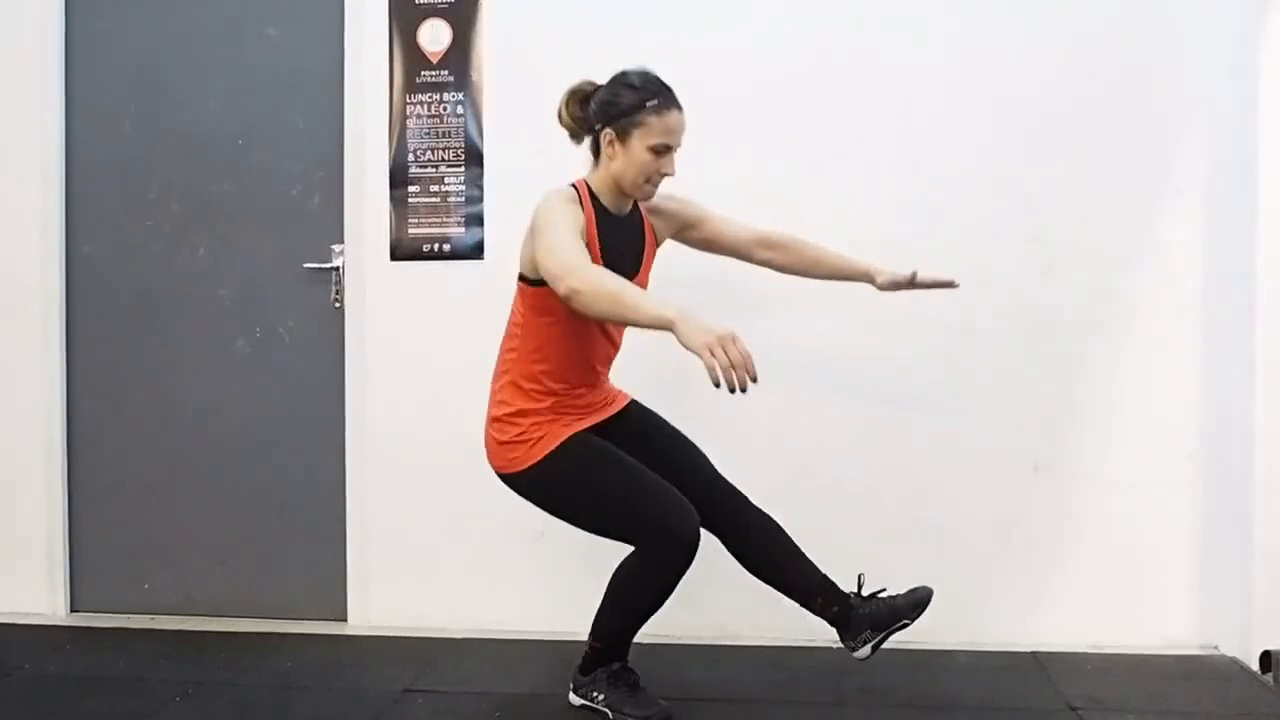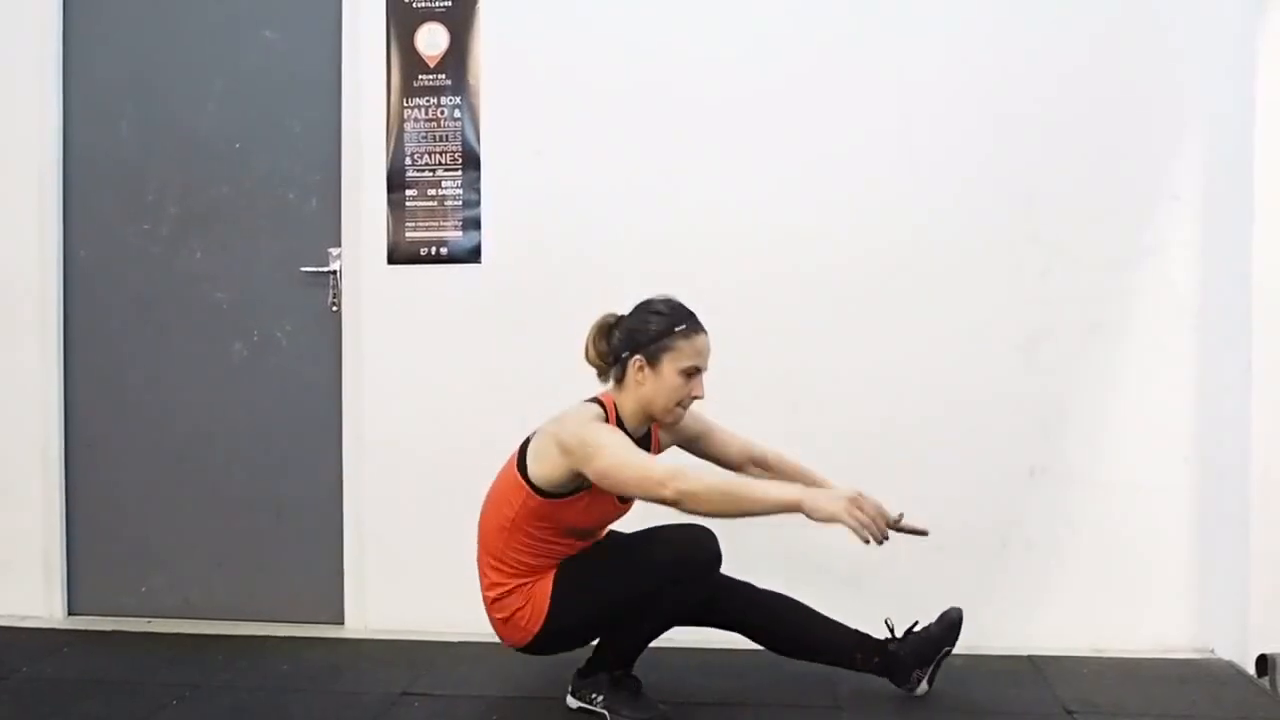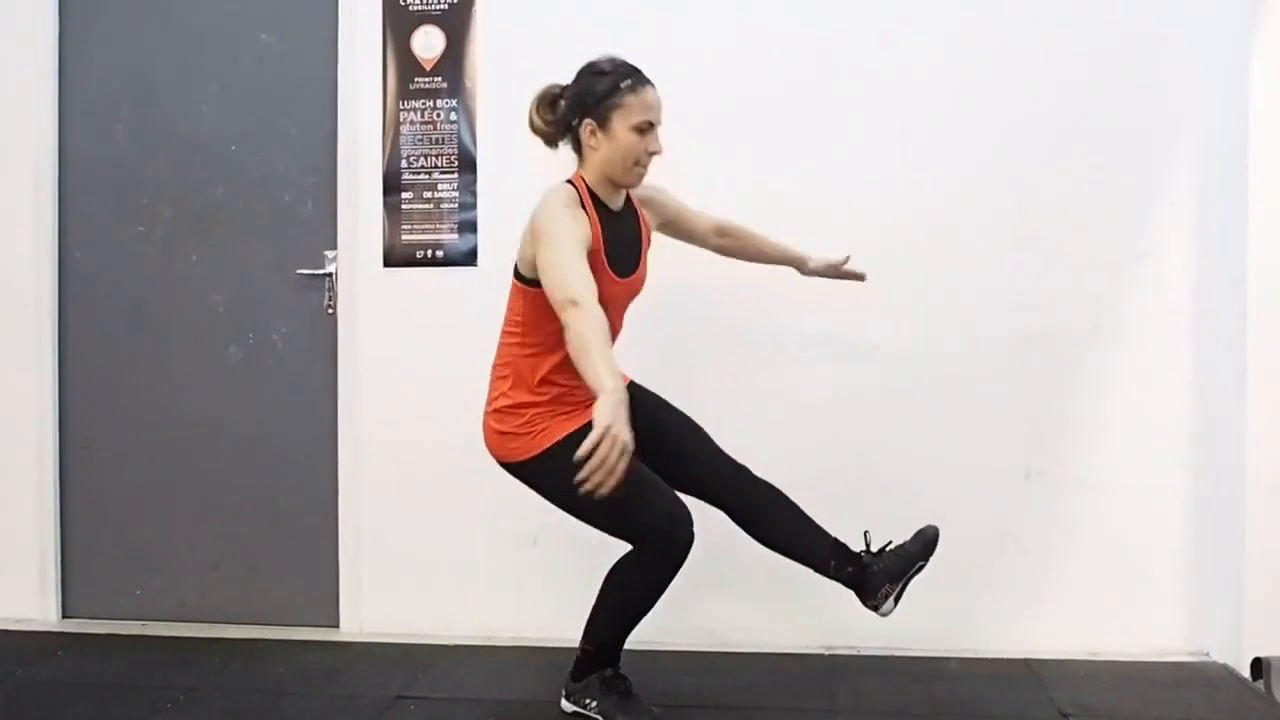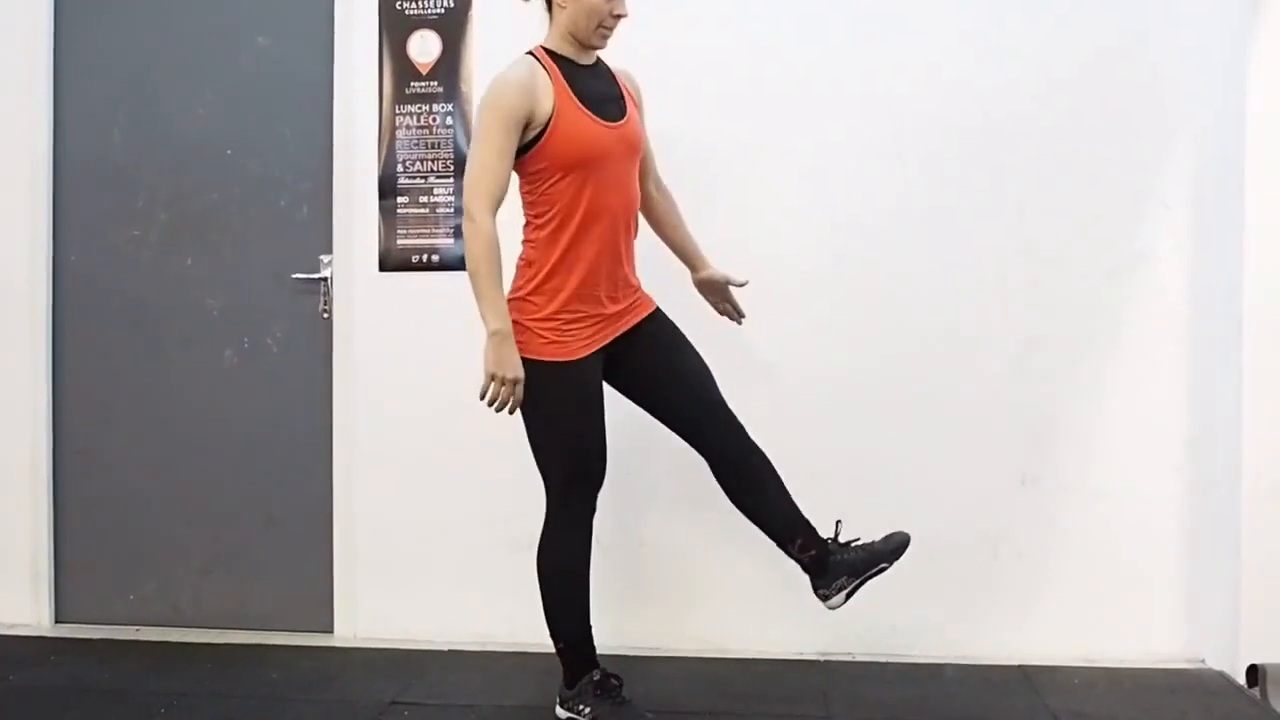
dt=0.5s
person 1, frame 1
left shoulder: (655, 215)
right shoulder: (560, 213)
left elbow: (762, 244)
right elbow: (575, 282)
left wrist: (873, 274)
right wrist: (680, 319)
left hip: (592, 410)
right hip: (530, 432)
left knee: (722, 501)
right knee: (671, 526)
left ankle: (850, 616)
person 1, frame 2
left shoulder: (661, 423)
right shoulder: (583, 433)
left elbow: (756, 462)
right elbow: (677, 487)
left wrist: (851, 501)
right wrist: (804, 500)
left hip: (572, 554)
right hip: (527, 598)
left knee: (731, 598)
right knee: (693, 552)
left ankle: (891, 658)
right ankle: (600, 679)
person 1, frame 3
left shoulder: (642, 203)
right shoulder: (562, 214)
left elbow: (717, 231)
right elbow: (577, 306)
left wrist: (803, 261)
right wrist: (610, 409)
left hip: (598, 394)
right hip: (534, 421)
left knee: (725, 479)
right knee: (665, 530)
left ankle: (862, 573)
person 1, frame 4
left shoulder: (623, 85)
right shoulder: (521, 85)
left elbow: (647, 186)
right elbow: (477, 214)
left wrist: (699, 268)
right wrist: (499, 335)
left hip: (627, 312)
right hip: (553, 330)
left knee: (721, 433)
right knee: (575, 500)
left ankle: (824, 563)
